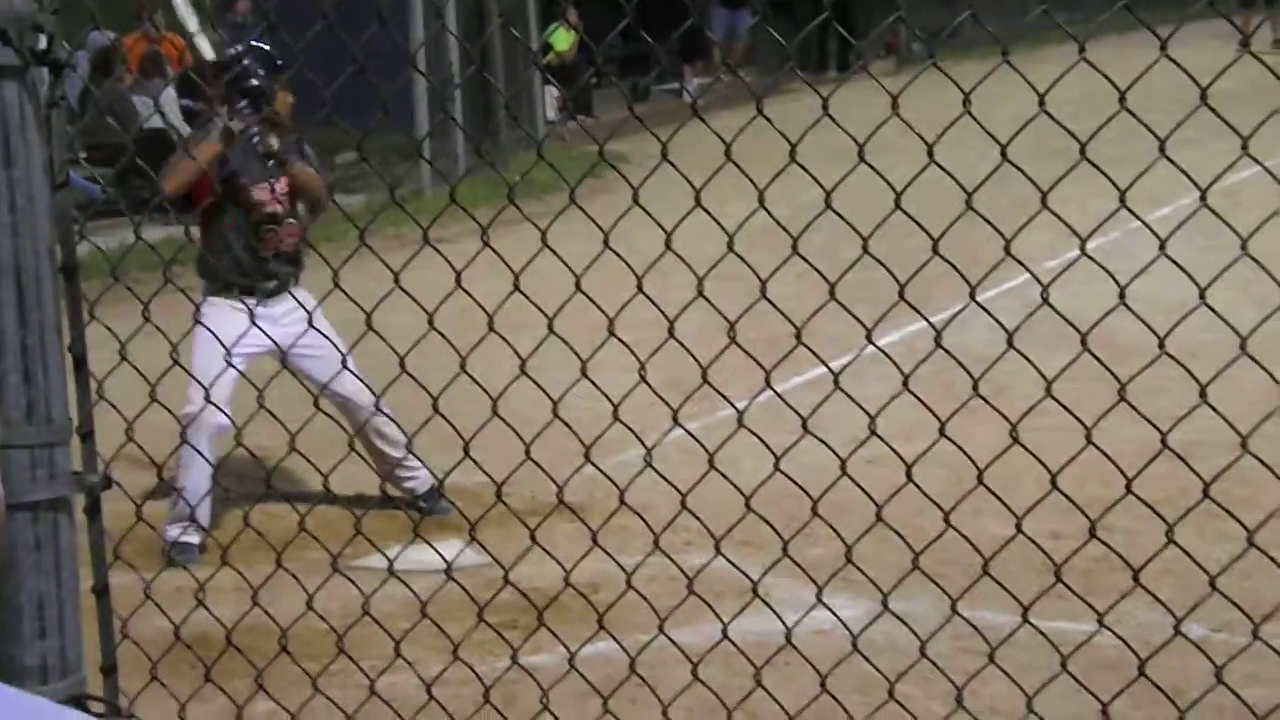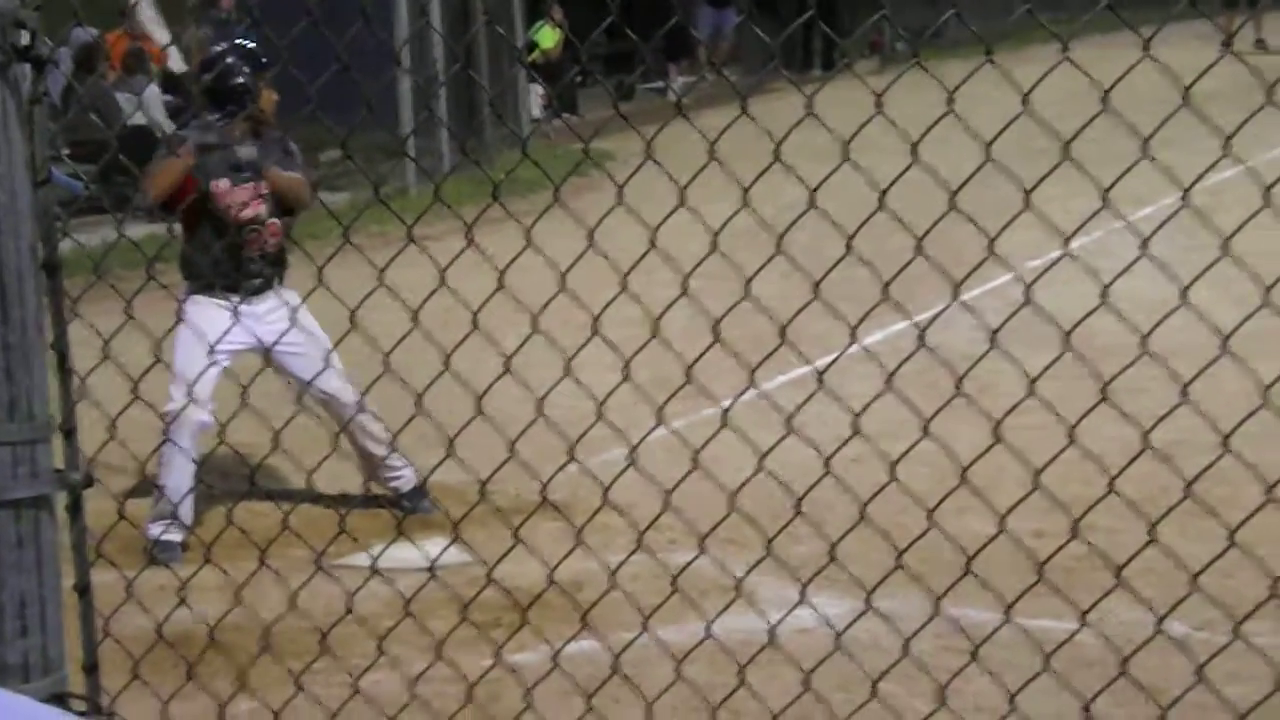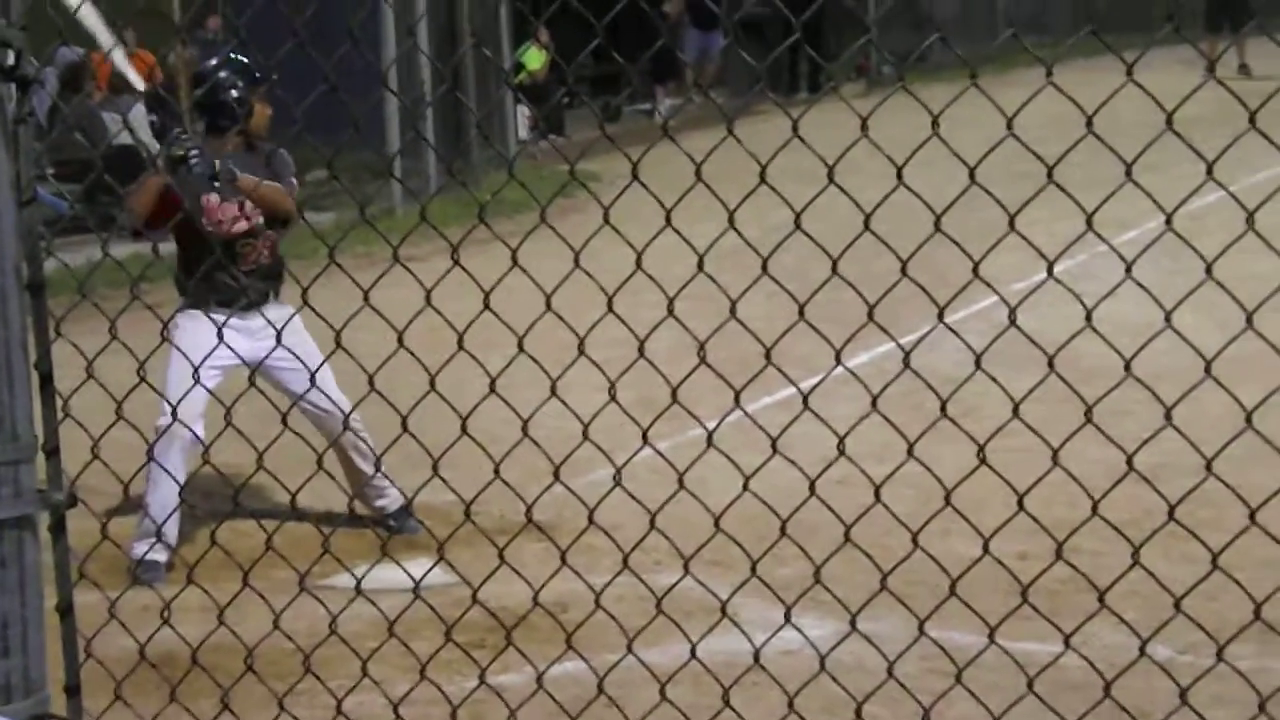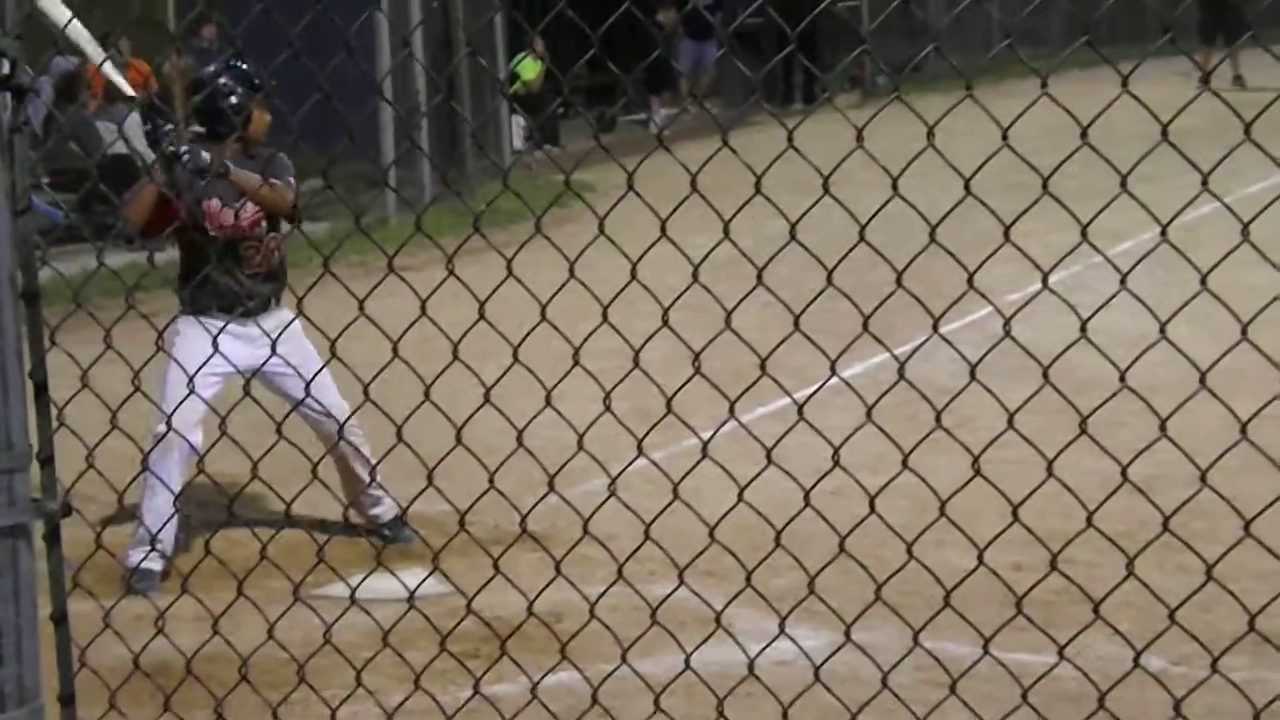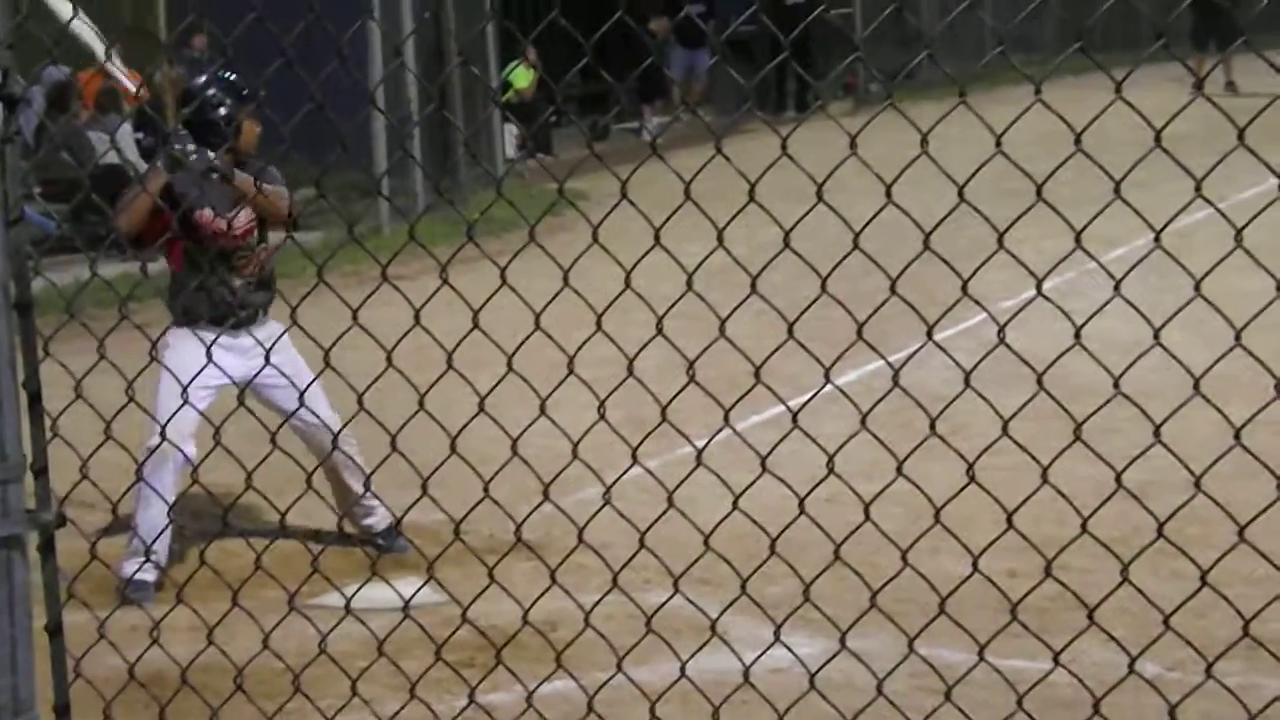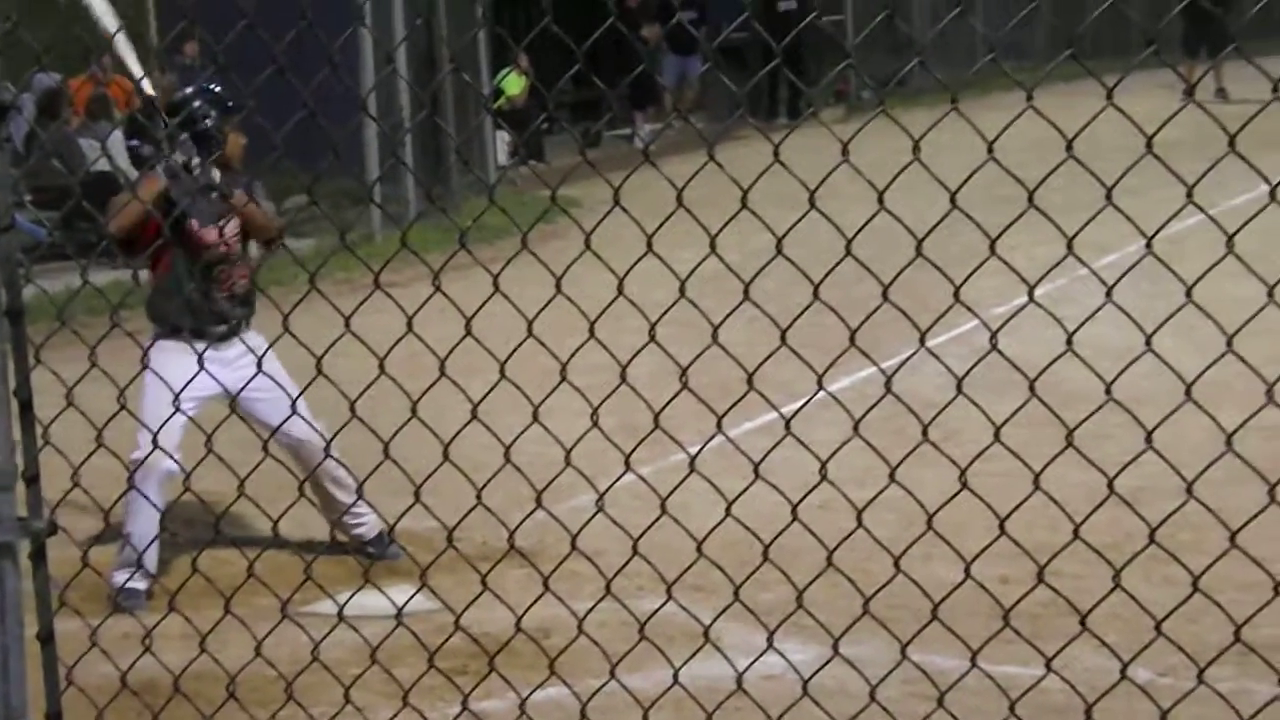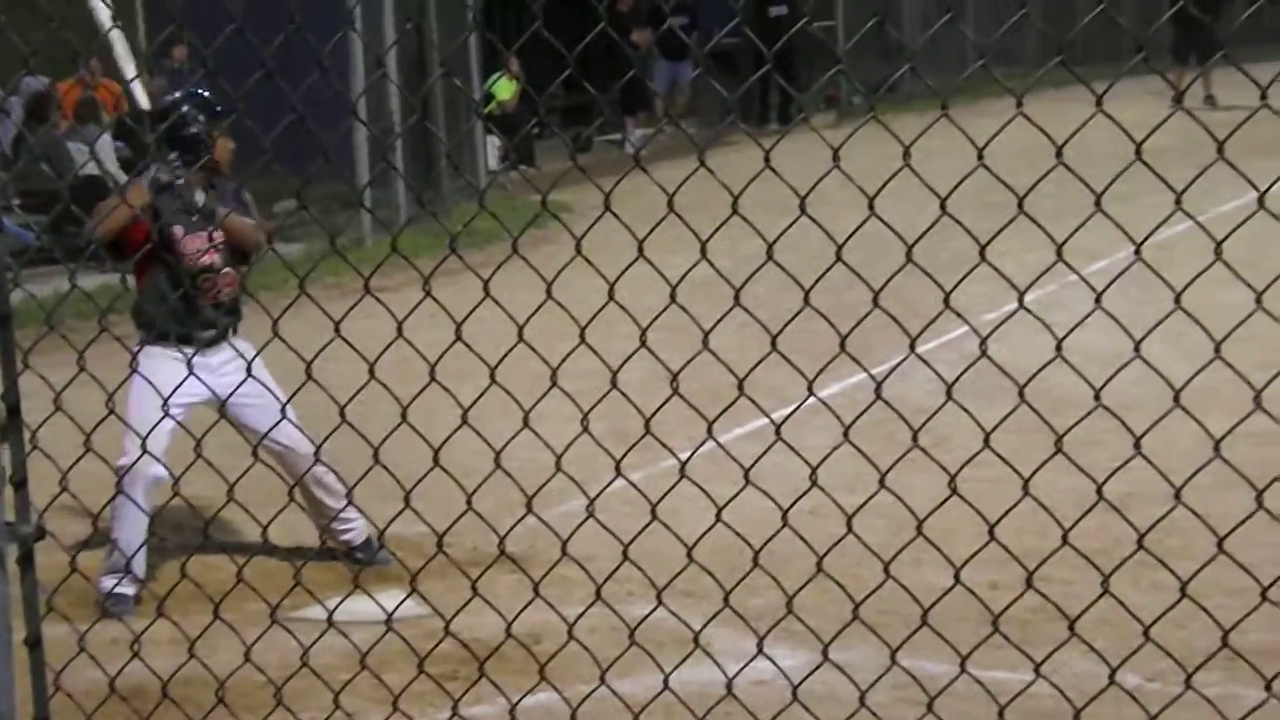
dt=0.1s
person 1, frame 1
left shoulder: (292, 147)
right shoulder: (216, 152)
left elbow: (319, 199)
right elbow: (169, 186)
left wrist: (279, 153)
right wrist: (221, 134)
left hip: (291, 302)
right hip: (229, 307)
left knee: (356, 395)
right knee: (204, 414)
left ankle: (415, 483)
right ankle: (185, 526)
person 1, frame 2
left shoulder: (277, 147)
right shoulder: (197, 149)
left elbow: (303, 197)
right elbow: (150, 196)
left wrist: (254, 163)
right wrist: (189, 147)
left hip: (275, 301)
right hip: (212, 307)
left knee: (341, 395)
right knee: (186, 410)
left ankle: (400, 482)
right ankle: (168, 522)
person 1, frame 3
left shoulder: (271, 159)
right shoulder: (185, 165)
left elbow: (288, 209)
right elbow: (133, 215)
left wrist: (230, 175)
right wrist: (167, 167)
left hip: (270, 315)
right hip: (205, 322)
left knee: (334, 410)
right knee: (176, 427)
left ankle: (386, 502)
right ankle: (153, 542)
person 1, frame 4
left shoulder: (270, 163)
right shoulder: (182, 173)
left elbow: (287, 203)
right elbow: (131, 219)
left wrist: (223, 169)
right wrist: (166, 164)
left hip: (271, 322)
right hip: (204, 328)
left knee: (334, 417)
right knee: (174, 434)
left ankle: (381, 511)
right ankle: (148, 551)
person 1, frame 5
left shoulder: (259, 174)
right shoulder: (178, 180)
left elbow: (282, 212)
right elbow: (124, 225)
left wrist: (224, 172)
right wrist: (163, 166)
left hip: (261, 333)
right hip: (196, 339)
left knee: (326, 429)
right knee: (168, 446)
left ankle: (374, 520)
right ankle: (142, 562)
person 1, frame 6
left shoulder: (241, 190)
right shoulder: (165, 191)
left elbow: (273, 231)
right elbow: (113, 225)
left wrist: (222, 186)
right wrist: (164, 173)
left hip: (243, 345)
right hip: (179, 351)
left knee: (307, 439)
right knee: (152, 459)
left ankle: (363, 529)
right ankle: (132, 571)
person 1, frame 7
left shoulder: (229, 197)
right shoulder: (151, 200)
left elbow: (257, 245)
right elbow: (98, 229)
left wrist: (206, 204)
right wrist: (149, 185)
left hip: (230, 351)
right hip: (166, 357)
left knee: (294, 445)
right knee: (140, 465)
left ankle: (352, 535)
right ankle: (120, 576)
